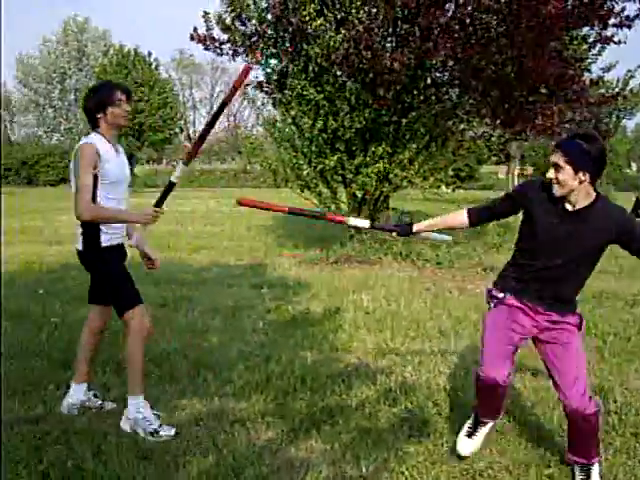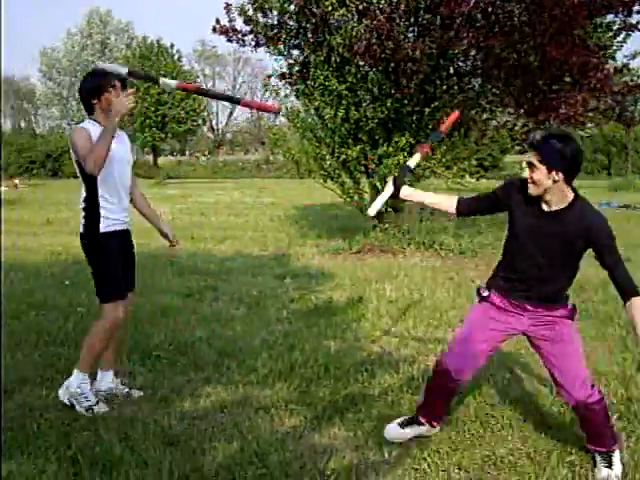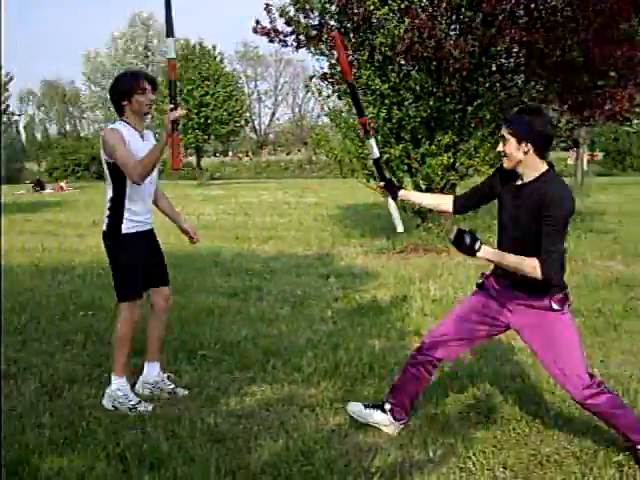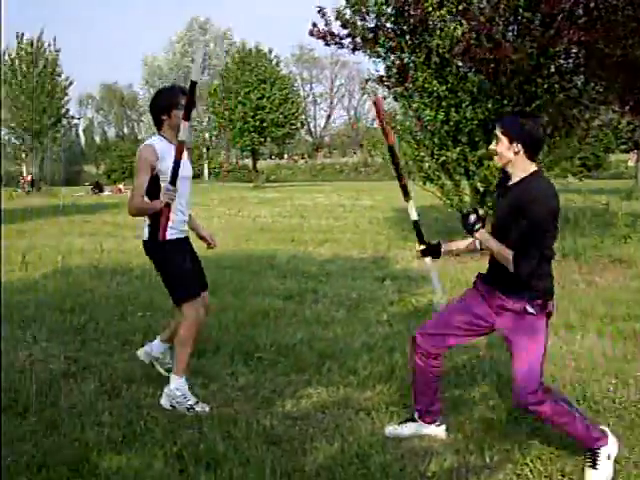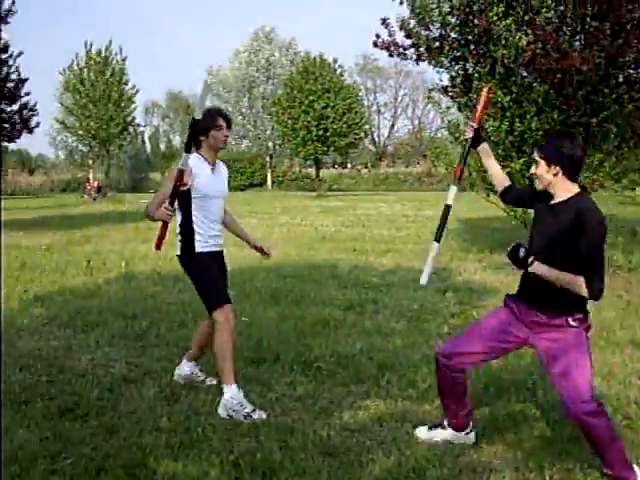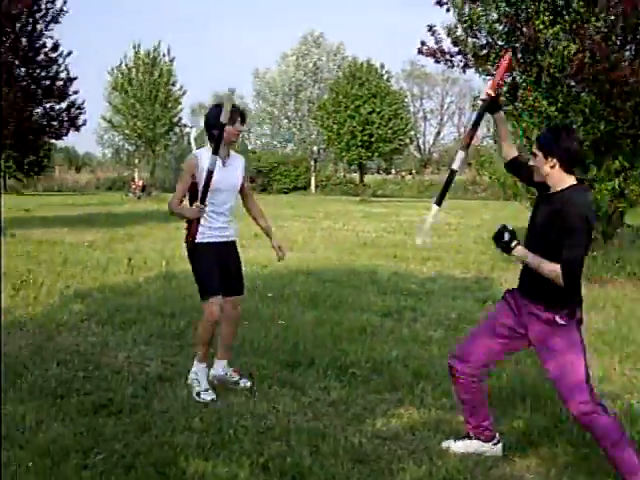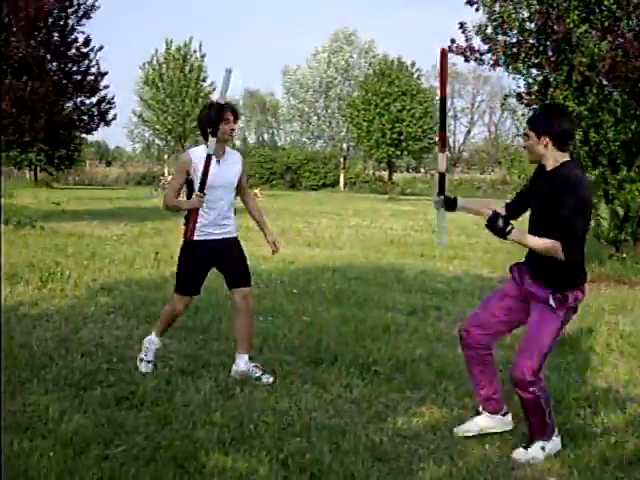
dt=0.2s
person 1, frame 1
right shoulder: (533, 192)
right elbow: (477, 215)
right wrist: (418, 225)
left hip: (559, 317)
right hip: (510, 301)
left knee: (579, 403)
right knee: (492, 377)
right ankle: (484, 417)
person 1, frame 2
left shoulder: (590, 223)
right shoulder: (516, 191)
right elbow: (465, 206)
right wrist: (405, 192)
left hip: (550, 313)
right hip: (499, 301)
left knee: (581, 393)
right knee: (450, 367)
left ankle: (604, 448)
right ankle: (427, 419)
person 1, frame 3
left shoulder: (556, 196)
right shoulder: (503, 177)
left elbow: (545, 268)
right elbow: (458, 203)
left wrist: (485, 252)
right wrist: (402, 193)
left hip: (540, 304)
right hip: (496, 291)
left knee: (580, 385)
right knee: (433, 348)
right ankle: (393, 412)
person 1, frame 4
left shoulder: (540, 195)
right shoulder: (507, 184)
left elbow: (518, 263)
left wrist: (479, 231)
right wrist: (444, 247)
left hip: (527, 307)
right hip: (488, 292)
left knee: (529, 394)
right knee: (425, 341)
left ankle: (599, 442)
right ankle: (428, 419)
person 1, frame 5
left shoulder: (586, 216)
right shoulder: (544, 197)
left elbow: (592, 287)
right elbow: (507, 192)
left wrist: (534, 266)
right wrist: (482, 147)
left hip: (562, 324)
right hip: (519, 310)
left knee: (581, 405)
right knee: (448, 356)
right ankle: (458, 428)
person 1, frame 6
left shoulder: (576, 208)
right shoulder: (546, 185)
left elbow: (567, 277)
right elbow: (513, 162)
left wrist: (517, 250)
right wrist: (496, 114)
left hip: (556, 316)
right hip: (520, 304)
left knee: (581, 404)
right knee: (462, 364)
right ankle: (484, 437)
person 1, frame 7
left shoulder: (572, 183)
right shoulder: (545, 174)
left elbow: (569, 250)
right elbow: (512, 209)
left wrist: (510, 233)
right wrist: (458, 203)
left hip: (557, 293)
right hip: (527, 278)
left knee: (525, 373)
right knee: (473, 332)
left ankle: (545, 437)
right ankle: (494, 412)
person 2, frame 1
left shoulder: (118, 152)
right shoulder: (88, 148)
right elbow: (84, 210)
left wrist: (142, 245)
right wrist: (136, 219)
left hip: (112, 246)
right hip: (98, 248)
left knee: (97, 319)
right knee: (140, 322)
left ankle: (77, 394)
right ankle: (137, 409)
person 2, frame 2
left shoulder: (122, 137)
right shoulder: (82, 133)
left elbow: (132, 189)
right elbow: (93, 166)
left wrist: (160, 225)
right wrist: (113, 119)
left hip: (121, 232)
right hip: (99, 234)
left knee: (121, 308)
right knee: (114, 313)
left ankle: (106, 380)
right ankle: (76, 385)
person 2, frame 3
left shoulder: (149, 137)
right shoulder: (113, 135)
right elbow: (137, 175)
left wrist: (182, 222)
right wrist: (165, 135)
left hip: (144, 231)
right hip: (122, 234)
left knee: (162, 302)
right knee: (130, 309)
left ankle: (154, 374)
right ankle: (118, 390)
person 2, frame 4
left shoulder: (180, 150)
right shoulder: (150, 150)
right elbow: (134, 204)
left wrist: (198, 230)
right wrist: (153, 205)
left hip: (179, 239)
right hip: (163, 242)
left knee: (197, 304)
right knee: (194, 311)
left ankle: (157, 348)
right ankle: (176, 391)
person 2, frame 5
left shoulder: (222, 169)
right shoulder: (185, 167)
right elbow: (151, 207)
left wrist: (252, 241)
right wrist: (159, 213)
left hip: (214, 251)
right hip: (195, 253)
left knee: (218, 316)
right knee: (225, 318)
left ankle: (187, 367)
right ankle: (232, 397)
person 2, frame 6
left shoulder: (240, 162)
right shoulder: (196, 161)
left elbow: (251, 203)
right elbow: (174, 205)
left wrist: (272, 237)
right wrist: (187, 212)
left hip: (228, 244)
right hip: (202, 244)
left knee: (233, 307)
right knee: (213, 310)
left ankle: (221, 367)
right ankle: (199, 370)
person 2, frame 7
left shoulder: (236, 159)
right shoulder: (190, 159)
left elbow: (247, 198)
right elbow: (167, 200)
left wrist: (267, 231)
right wrist: (185, 203)
left hip: (229, 241)
right hip: (197, 242)
left knee: (245, 300)
right knee: (181, 304)
left ankle: (243, 363)
right ankle: (152, 342)
